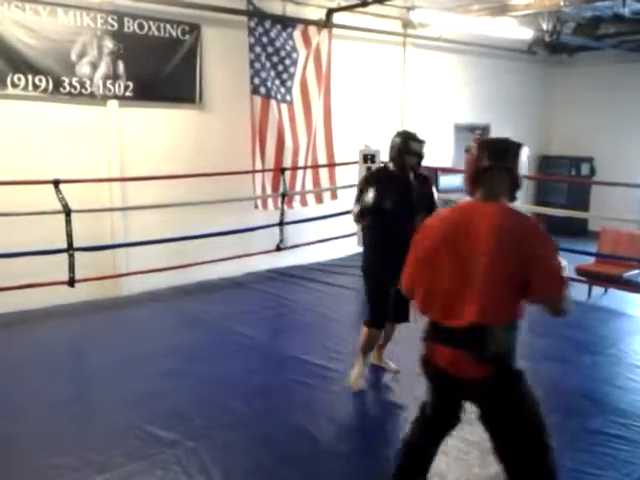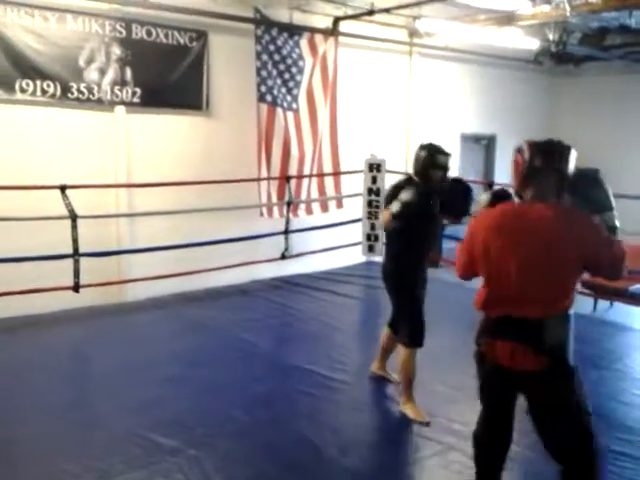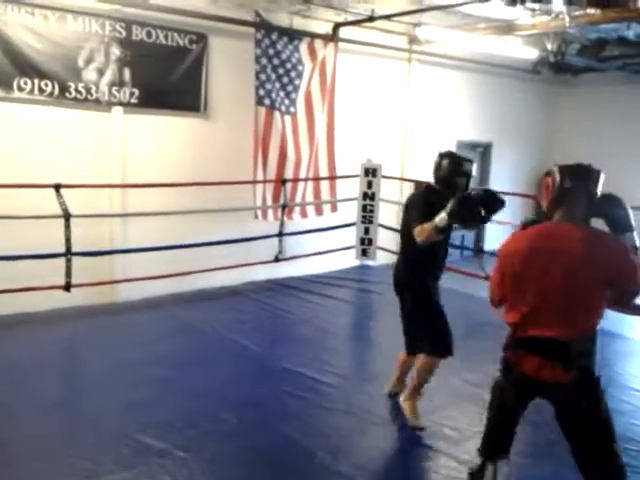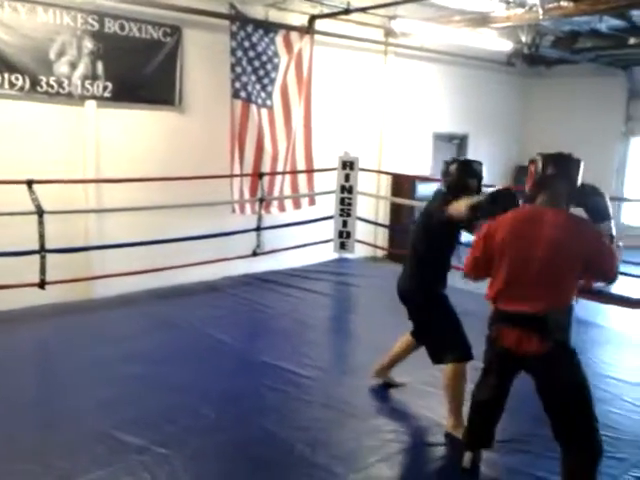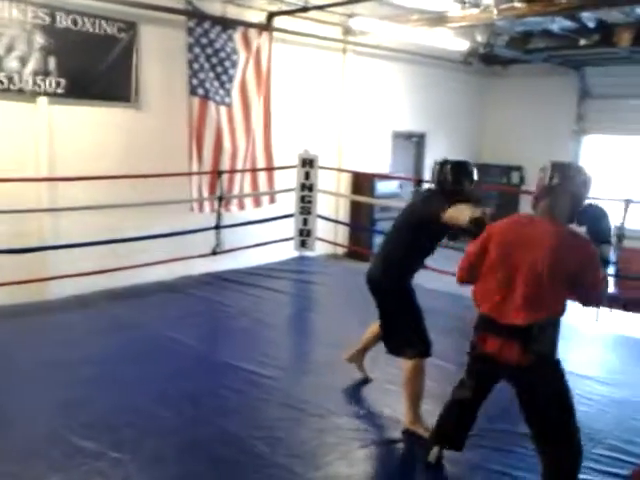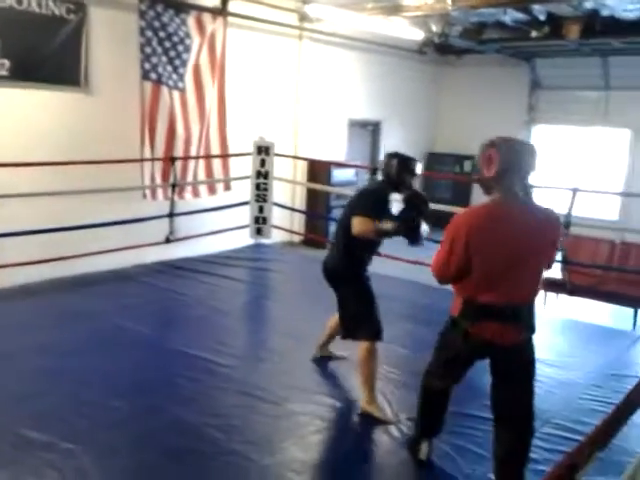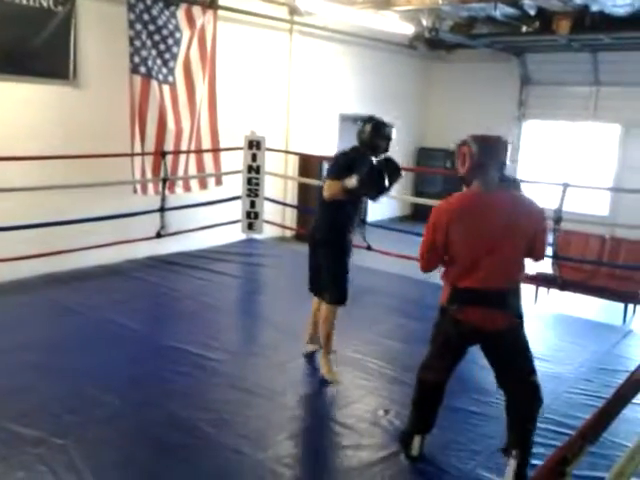
dt=0.3s
person 1, frame 1
left shoulder: (435, 223)
right shoulder: (525, 230)
left elbow: (410, 289)
right elbow: (557, 305)
right wrist: (552, 271)
left hip: (439, 351)
right hip: (487, 361)
left knee: (433, 422)
person 1, frame 2
left shoulder: (488, 220)
right shoulder: (578, 225)
left elbow: (464, 269)
right elbow: (615, 268)
left hip: (494, 344)
right hip: (544, 353)
left knee: (493, 421)
right knee: (577, 451)
person 1, frame 3
left shoulder: (518, 243)
right shoulder: (607, 247)
left elbow: (498, 299)
left hip: (521, 356)
right hip: (570, 367)
left knee: (504, 406)
person 1, frame 4
left shoulder: (503, 223)
right shoulder: (583, 232)
left elbow: (472, 270)
right elbow: (609, 275)
right wrist: (603, 227)
left hip: (504, 329)
right hip: (548, 340)
left knee: (489, 391)
right knee: (580, 436)
left ankle: (470, 452)
person 1, frame 5
left shoulder: (499, 229)
right shoulder: (575, 246)
left elbow: (464, 274)
right elbow: (594, 297)
right wrist: (600, 247)
left hip: (488, 338)
right hip: (532, 351)
left knee: (468, 393)
right knee: (561, 442)
left ankle: (438, 446)
person 1, frame 6
left shoulder: (468, 220)
right shoulder: (548, 222)
left elbow: (442, 274)
left hip: (470, 320)
right hip: (515, 327)
left knee: (437, 382)
right knee: (515, 414)
left ankle: (422, 442)
person 1, frame 7
left shoulder: (448, 209)
right shoulder: (527, 209)
left elbow: (427, 264)
right elbow: (537, 254)
left hip: (459, 308)
right hip: (503, 312)
left knee: (432, 375)
right knee: (523, 391)
left ankle: (415, 438)
person 2, frame 1
left shoulder: (417, 180)
right shoulder: (374, 179)
left elbow: (425, 216)
right elbow: (359, 218)
left wrist: (426, 195)
right wrist: (368, 202)
left hip: (405, 256)
right hip: (377, 257)
left knee: (396, 315)
right knee: (377, 317)
left ankle: (378, 355)
right ankle: (361, 359)
person 2, frame 2
left shoulder: (435, 191)
right shoulder: (402, 189)
left elbow: (453, 217)
right elbow: (385, 221)
left wrist: (457, 203)
right wrist: (405, 200)
left hip: (416, 269)
right hip: (399, 271)
left knee: (400, 323)
right knee: (412, 335)
left ankle: (379, 364)
right ankle: (407, 401)
person 2, frame 3
left shoulder: (445, 197)
right shoulder: (422, 199)
left elbow: (468, 222)
right elbow: (421, 236)
left wrist: (481, 209)
right wrist: (448, 215)
left hip: (425, 278)
right hip: (412, 279)
left knee: (422, 338)
right knee: (436, 344)
left ankle: (398, 384)
right ankle: (409, 398)
person 2, frame 4
left shoulder: (446, 201)
right shoulder: (441, 203)
left elbow: (472, 224)
right elbow: (460, 210)
left wrist: (490, 208)
right wrist: (492, 199)
left hip: (414, 283)
right hip: (422, 288)
left knee: (421, 333)
right knee: (457, 353)
left ankle: (382, 370)
right ankle: (455, 424)
person 2, frame 5
left shoulder: (431, 198)
right shoulder: (434, 201)
right elbow: (461, 216)
left wrist: (472, 218)
left hip: (381, 272)
right hip: (392, 278)
left knee: (389, 321)
right knee: (417, 349)
left ankle: (357, 353)
right ankle: (413, 420)
person 2, frame 6
left shoulder: (382, 195)
right shoulder: (371, 195)
left elbow: (383, 226)
right elbow: (359, 228)
left wrist: (407, 217)
right wrist: (395, 226)
left hip: (342, 264)
right hip: (346, 268)
left knee: (349, 311)
right knee: (368, 332)
left ankle: (322, 347)
right ankle: (368, 401)
person 2, frame 7
left shoulder: (367, 162)
right shoulder: (344, 159)
left elbow: (371, 194)
right elbow: (329, 192)
left wrist: (384, 179)
right wrist: (357, 180)
left hip: (341, 233)
right hip: (327, 234)
left knee: (324, 290)
right knee: (333, 295)
left ankle: (313, 340)
right ankle: (325, 356)
